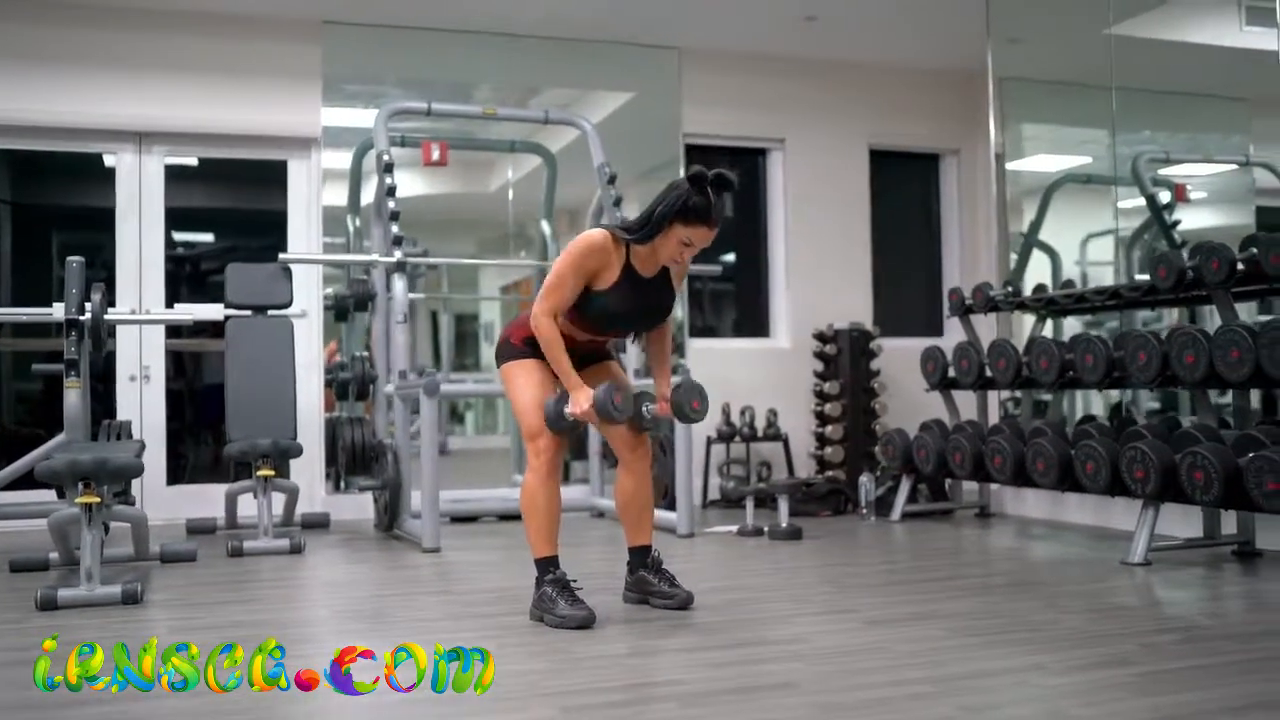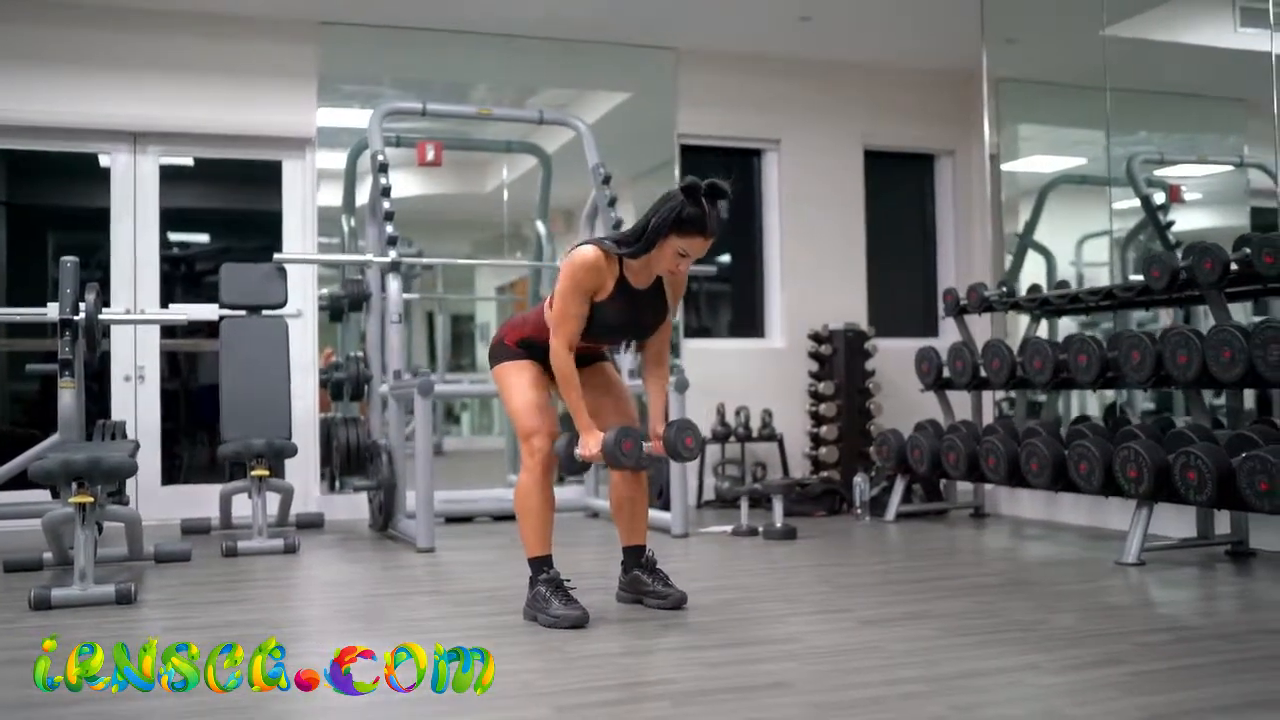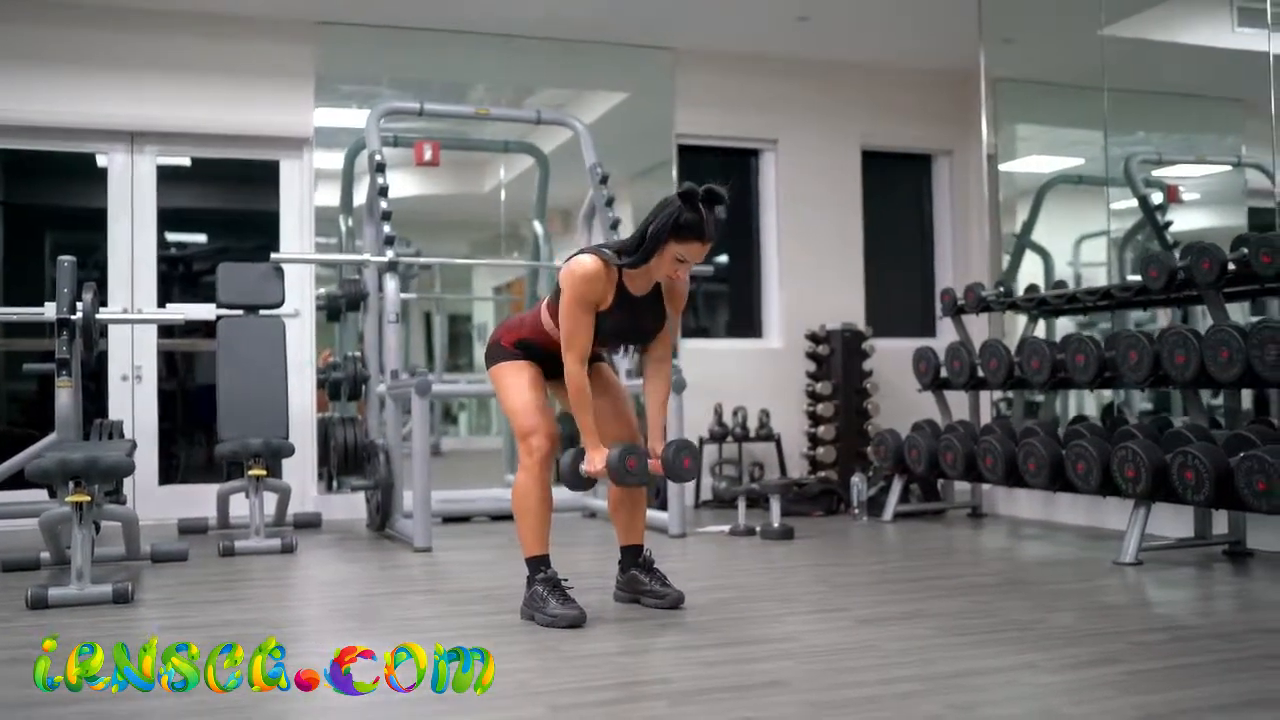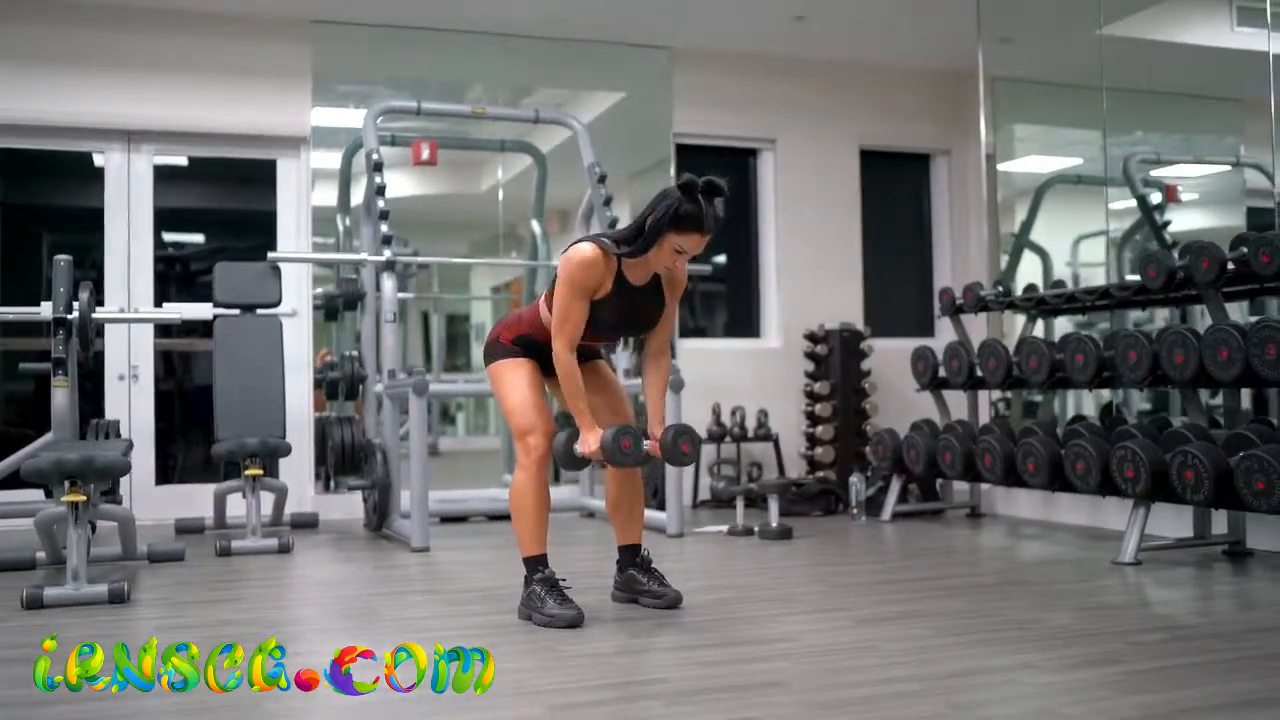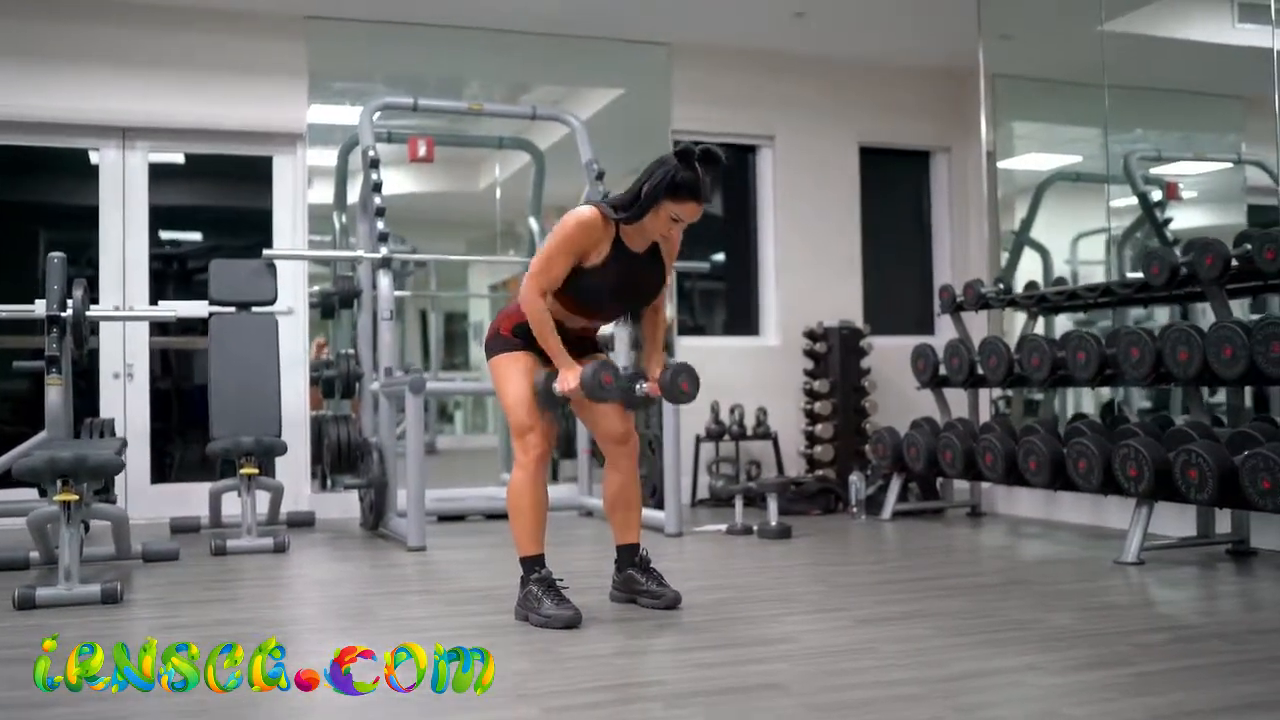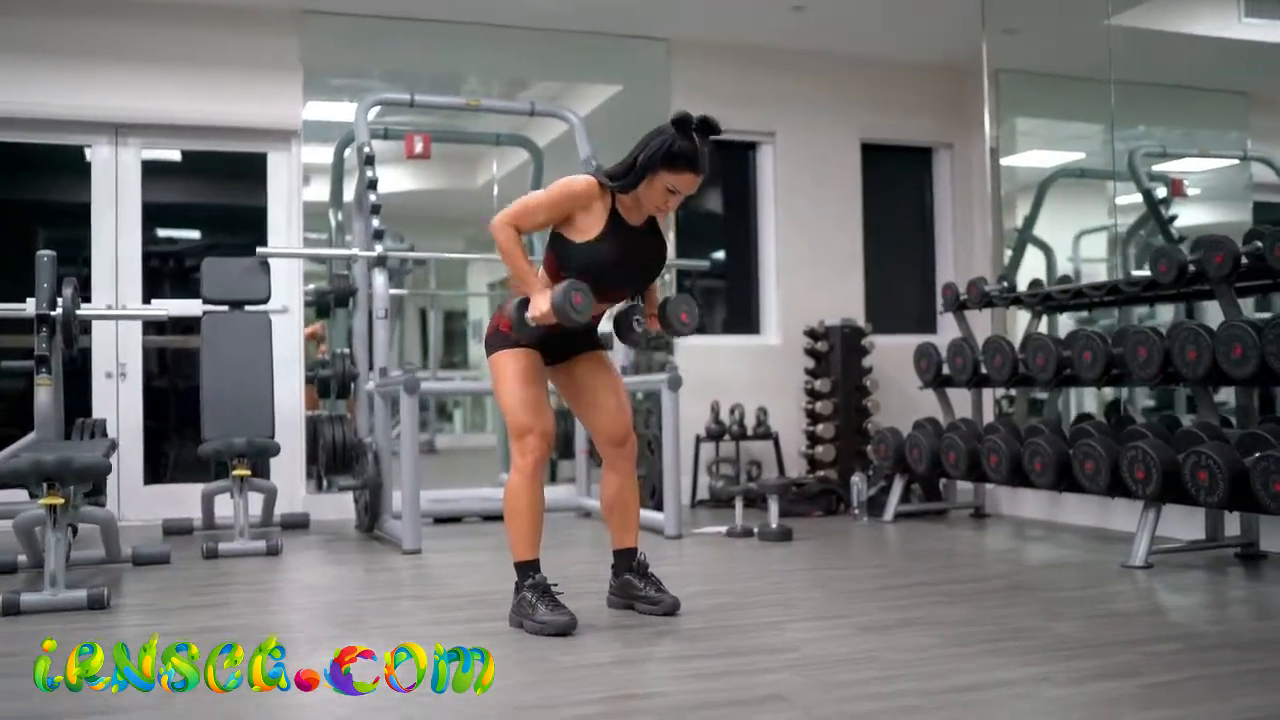
dt=0.2s
person 1, frame 1
left shoulder: (674, 264)
right shoulder: (597, 246)
left elbow: (657, 326)
right elbow: (543, 316)
left wrist: (662, 385)
right wrist: (575, 390)
left hip: (591, 351)
right hip: (530, 345)
left knee: (638, 443)
right knee: (548, 444)
left ankle: (641, 569)
right ankle: (548, 584)
person 1, frame 2
left shoulder: (673, 278)
right shoulder: (590, 262)
left elbow: (655, 351)
right elbow: (561, 349)
left wrist: (657, 422)
right wrist: (585, 428)
left hip: (587, 353)
right hip: (525, 347)
right knee: (541, 445)
left ankle: (636, 569)
right ankle: (541, 584)
person 1, frame 3
left shoulder: (674, 286)
right shoulder: (590, 271)
left elbow: (658, 361)
right elbow: (572, 364)
left wrist: (656, 439)
right wrist: (591, 444)
left hip: (582, 354)
right hip: (520, 348)
left knee: (629, 448)
right knee: (539, 445)
left ankle: (633, 569)
right ankle: (539, 584)
person 1, frame 4
left shoulder: (672, 275)
right shoulder: (589, 259)
left elbow: (657, 350)
right elbow: (561, 344)
left wrist: (655, 425)
right wrist: (586, 426)
left hip: (581, 352)
right hip: (521, 344)
right knee: (537, 445)
left ankle: (631, 569)
right ankle: (536, 584)
person 1, frame 5
left shoulder: (666, 242)
right shoulder: (588, 223)
left elbow: (654, 305)
right elbow: (532, 291)
left wrist: (654, 367)
right wrist: (563, 367)
left hip: (582, 340)
right hip: (523, 336)
left knee: (623, 440)
right knee: (535, 443)
left ankle: (629, 569)
right ankle: (533, 583)
person 1, frame 6
left shoulder: (657, 213)
right shoulder: (584, 193)
right elbow: (503, 225)
left wrist: (649, 306)
right wrist: (536, 287)
left hip: (580, 335)
right hip: (521, 328)
left knee: (621, 443)
right knee: (534, 444)
left ankle: (627, 573)
right ankle: (528, 588)
